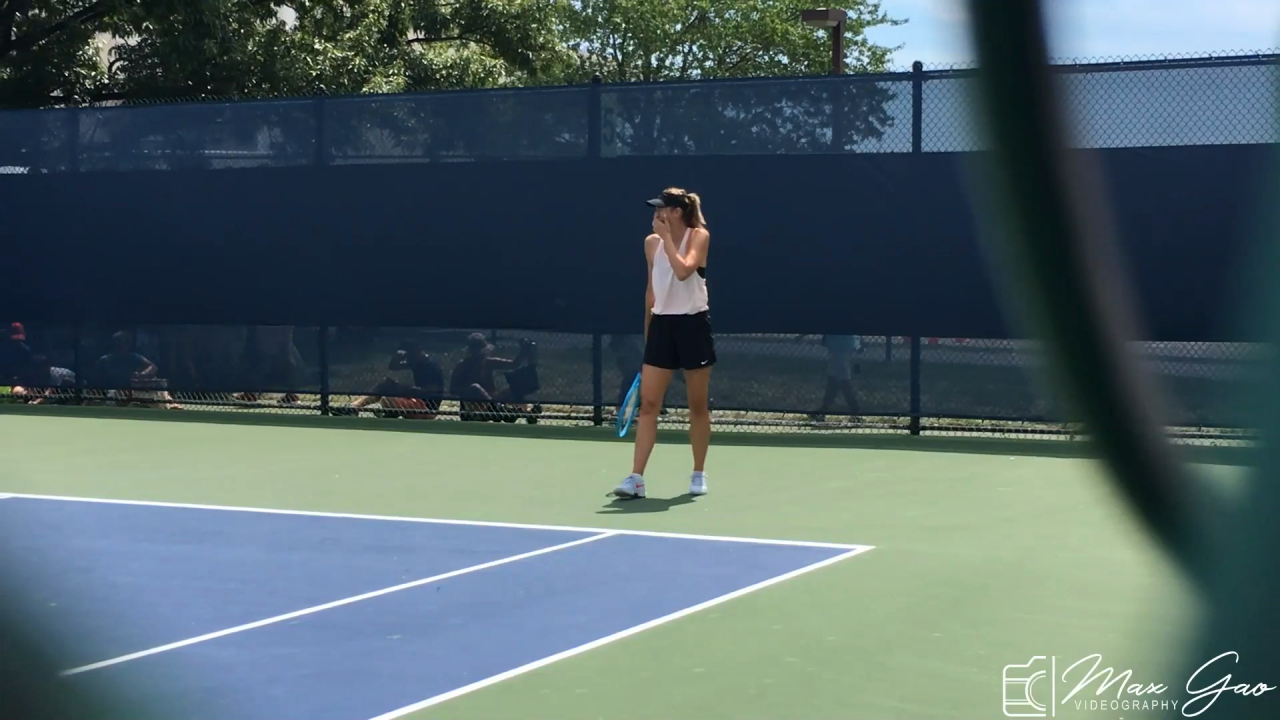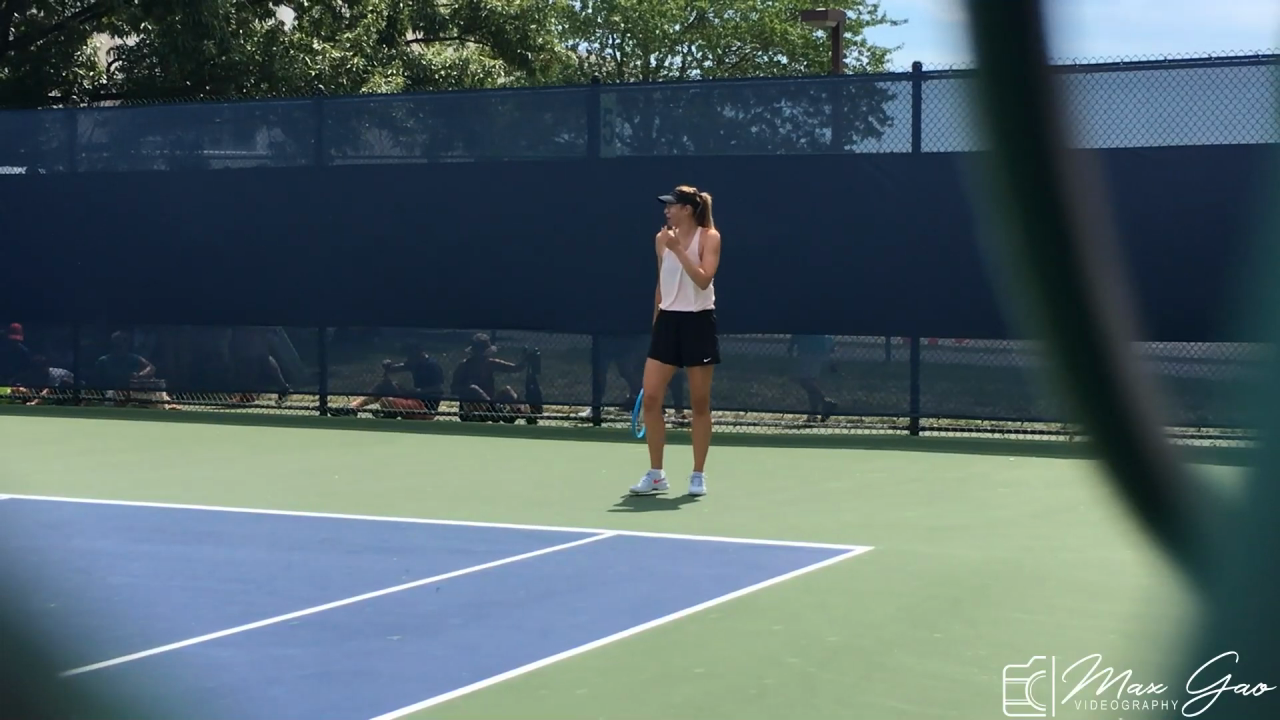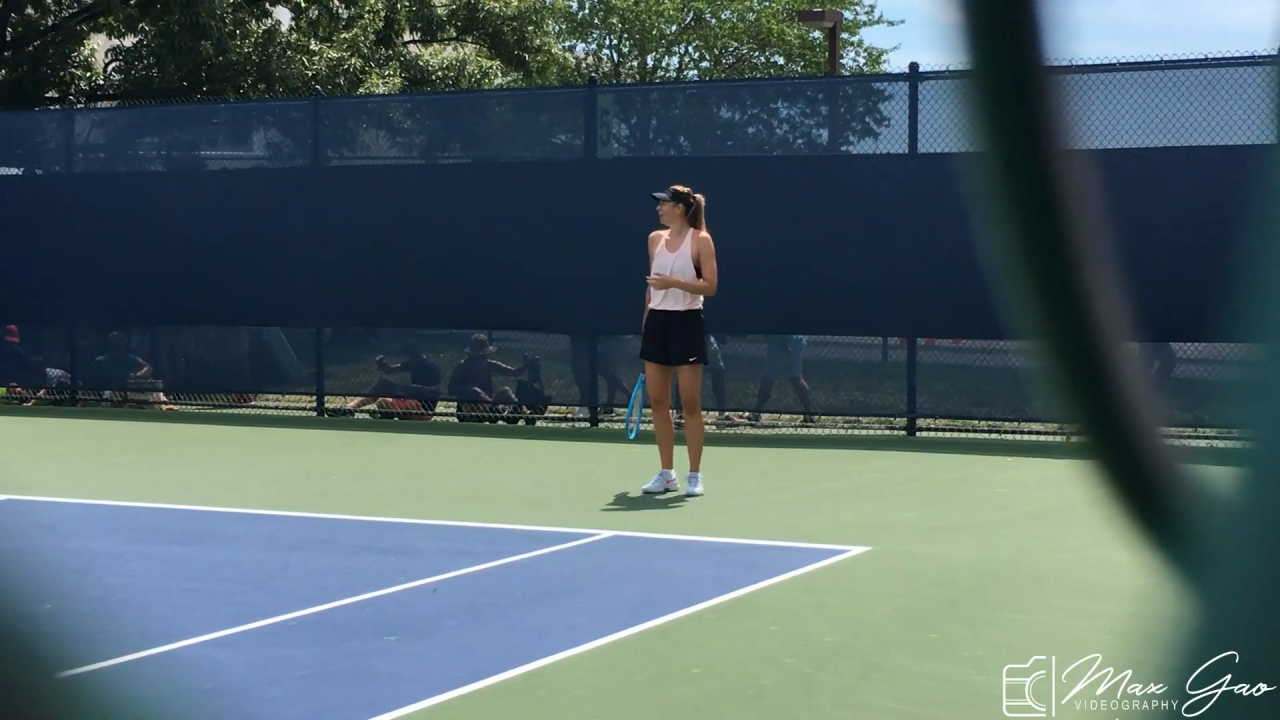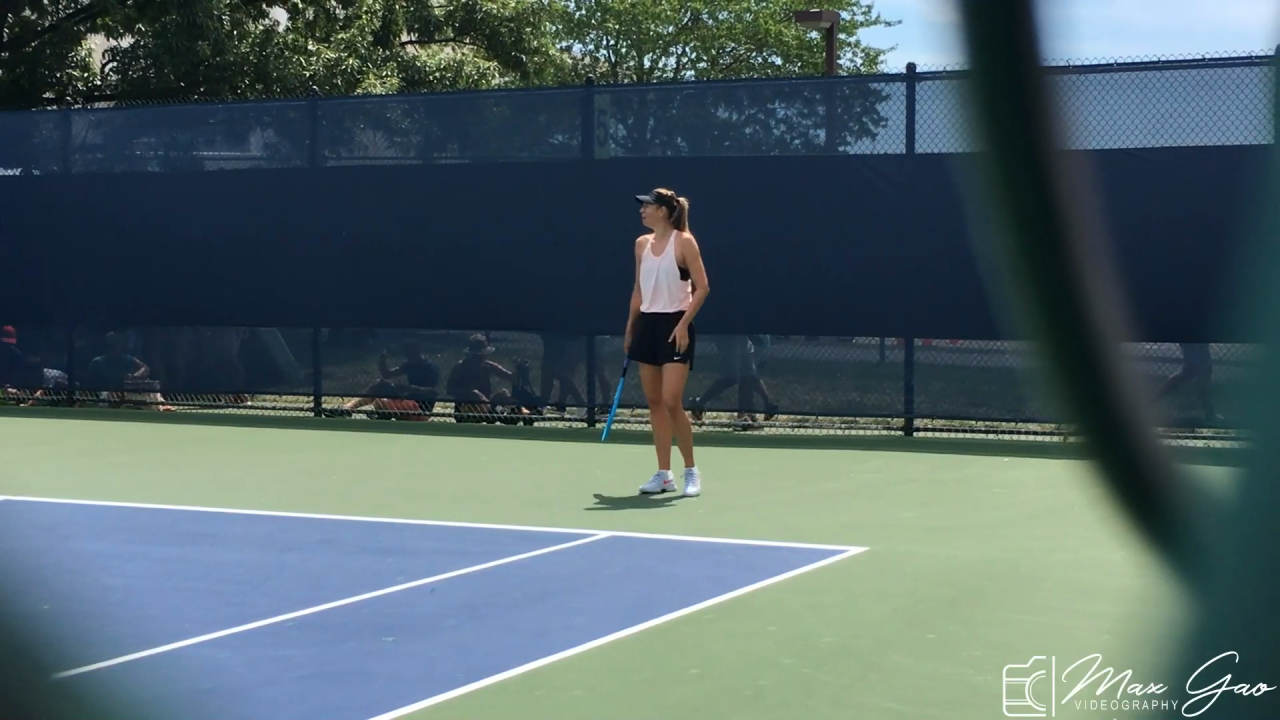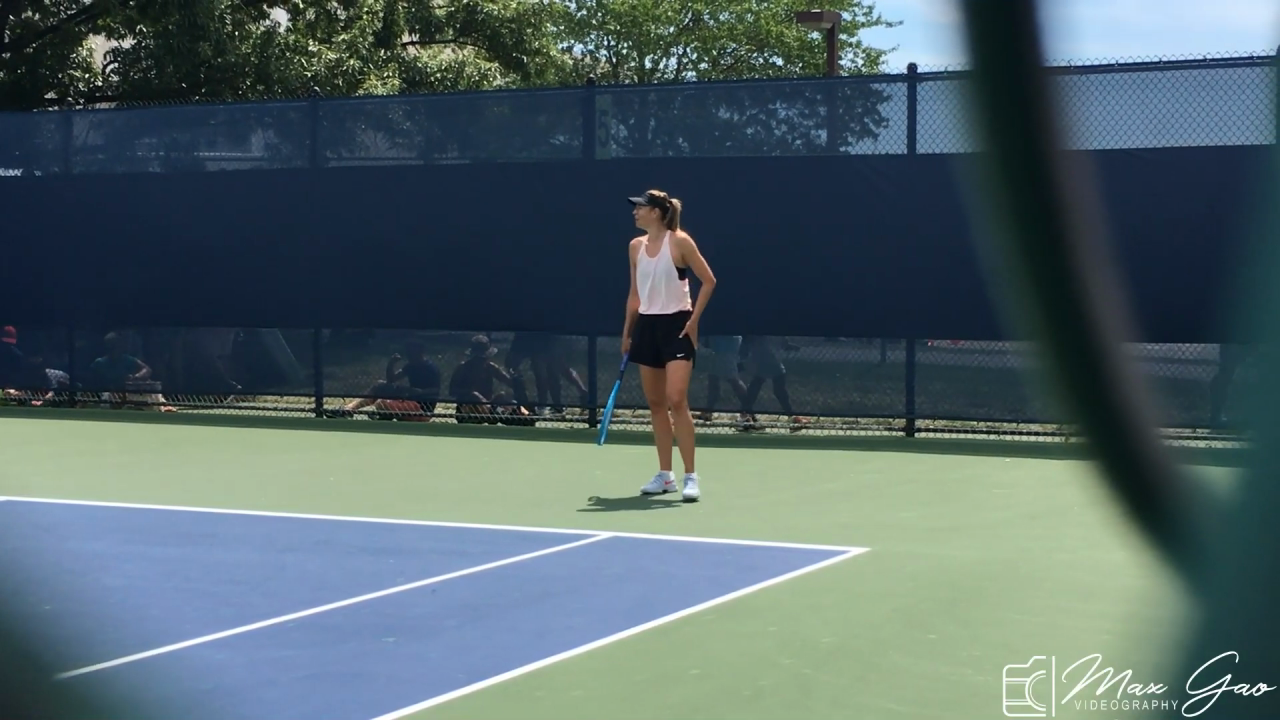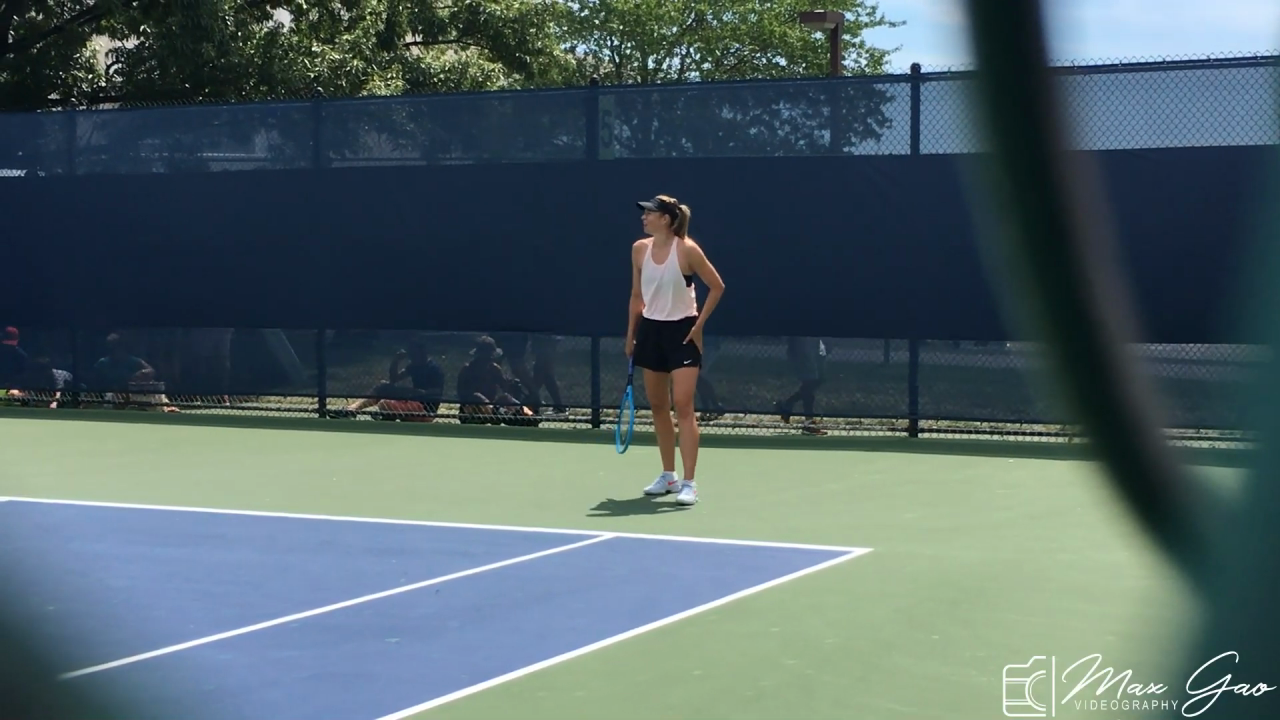
dt=0.3s
person 1, frame 1
left shoulder: (698, 236)
right shoulder: (651, 242)
left elbow: (684, 272)
left wrist: (667, 238)
right wrist: (647, 328)
left hip: (693, 325)
right hip: (661, 326)
left knee: (698, 406)
right knee: (648, 405)
left ankle: (698, 474)
right ankle: (636, 479)
person 1, frame 2
left shoulder: (709, 237)
right shoulder: (662, 239)
left elbow: (704, 280)
left wrist: (678, 248)
right wrist: (655, 321)
left hip: (697, 323)
right hip: (667, 323)
left knee: (699, 405)
right knee: (650, 399)
left ankle: (698, 475)
right ankle: (655, 473)
person 1, frame 3
left shoulder: (700, 240)
right shoulder: (655, 239)
left elbow: (710, 285)
left wrist: (674, 282)
right wrist: (645, 319)
left hip: (686, 323)
right hip: (657, 324)
left knee: (690, 404)
right knee: (658, 403)
left ankle: (695, 475)
right ankle: (666, 474)
person 1, frame 4
left shoulder: (684, 241)
right shoulder: (641, 244)
left elbow: (702, 288)
left wrist: (684, 323)
right wrist: (630, 327)
left hip: (674, 328)
right hip: (647, 325)
left knee: (672, 403)
right knee: (655, 403)
left ankle: (691, 470)
right ankle: (664, 474)
person 1, frame 5
left shoulder: (679, 241)
right shoulder: (636, 246)
left elbow: (709, 280)
left wrist: (694, 319)
right wrist: (626, 331)
left hip: (676, 325)
right hip: (646, 326)
left knee: (677, 401)
right knee: (656, 404)
left ankle: (691, 476)
right ankle: (665, 475)
person 1, frame 6
left shoulder: (687, 249)
right shoulder: (639, 249)
left elbow: (717, 287)
left wrist: (699, 324)
right wrist: (630, 333)
left hip: (681, 331)
right hip: (650, 330)
left knee: (683, 406)
right knee: (658, 407)
left ankle: (689, 483)
right ankle: (668, 476)
